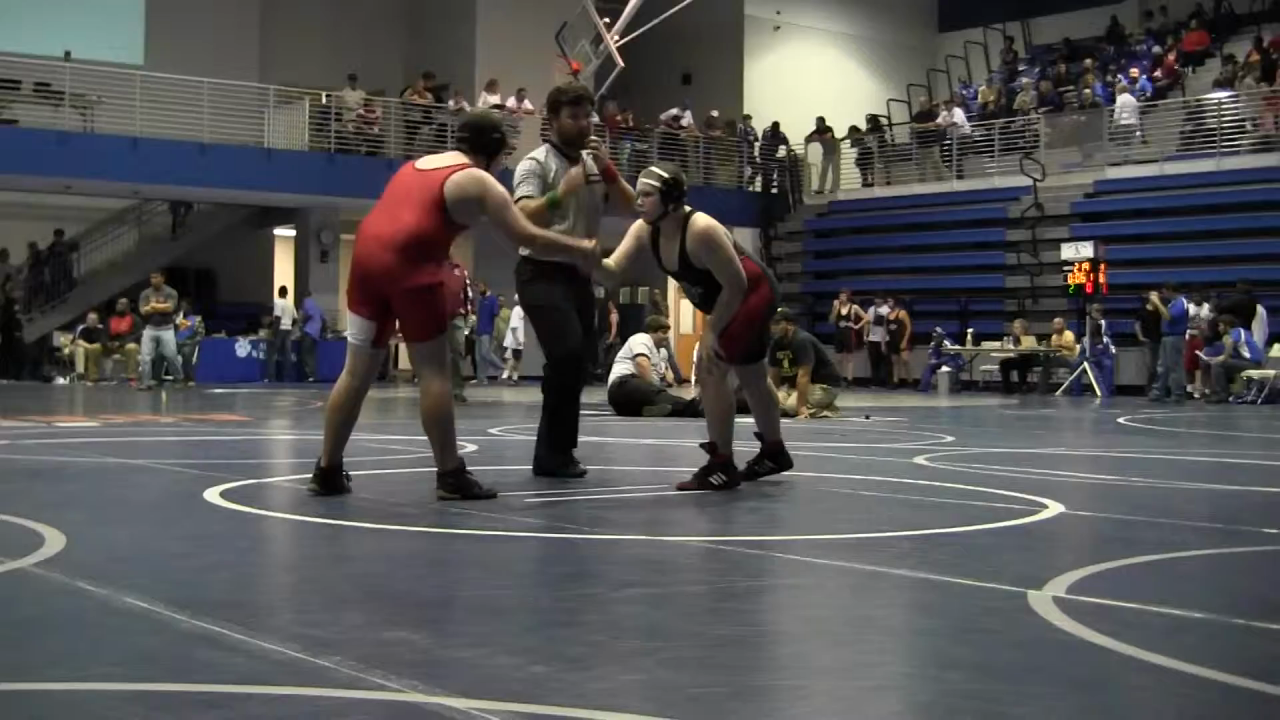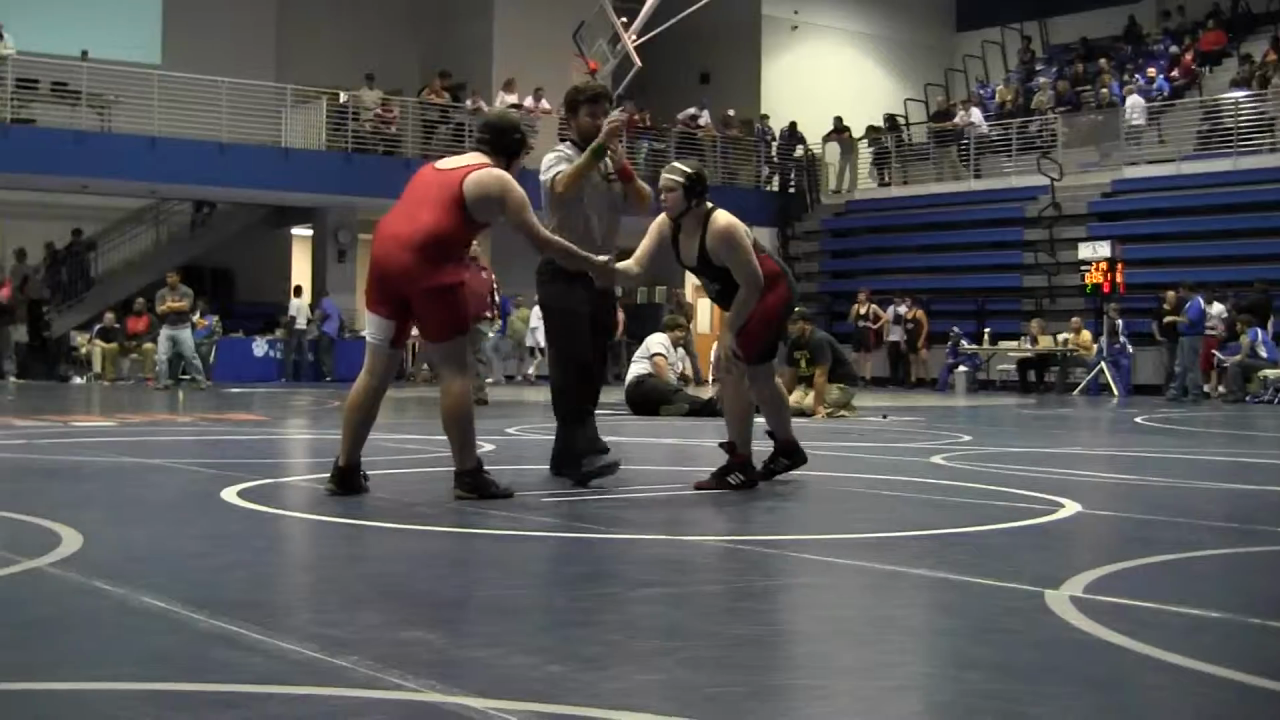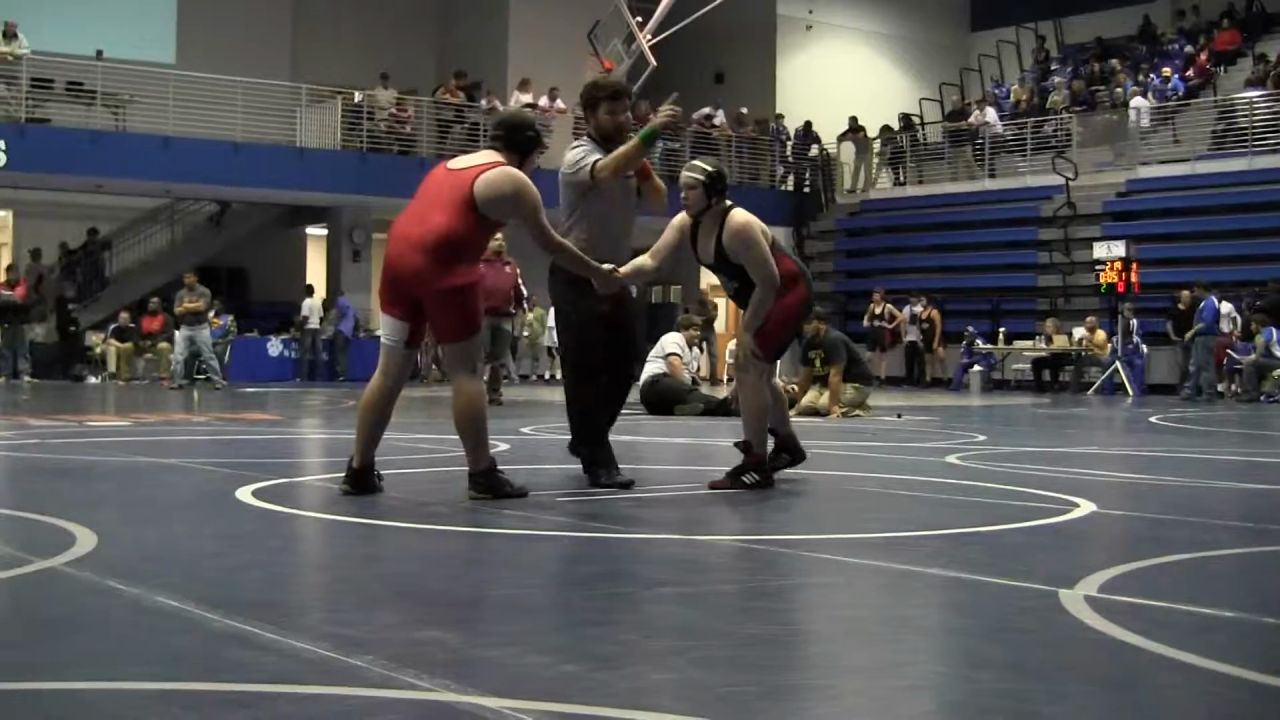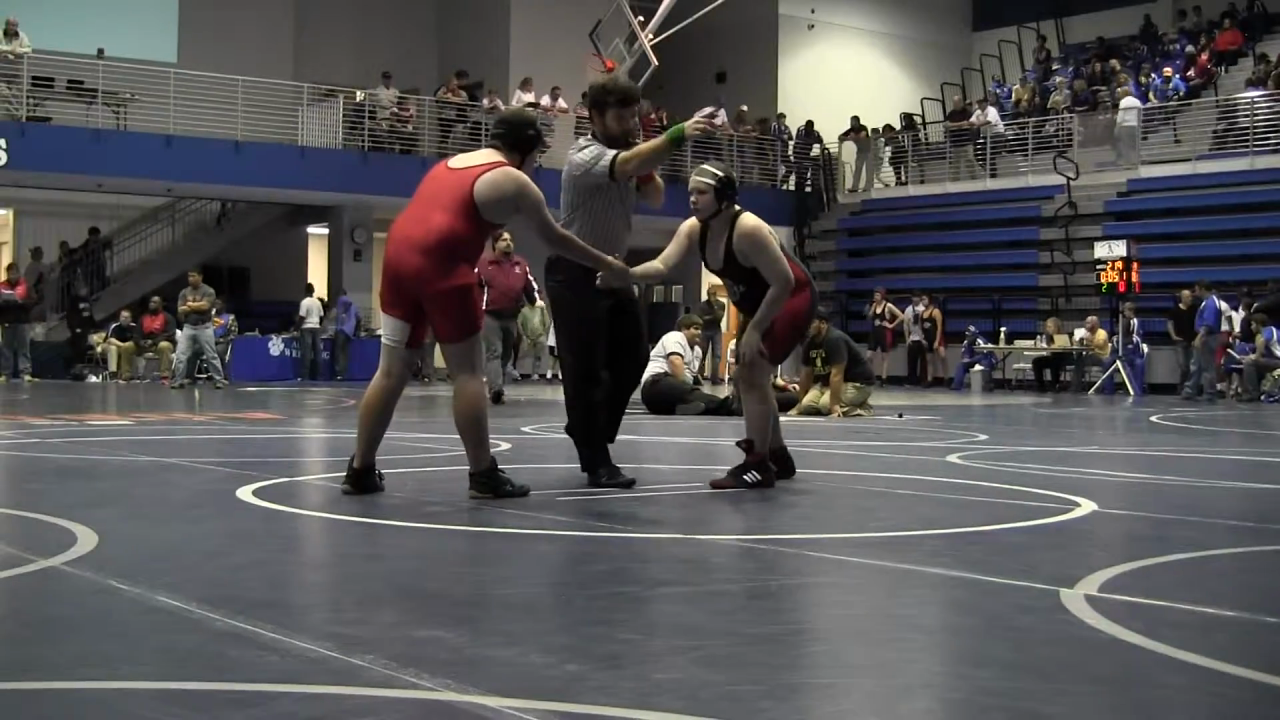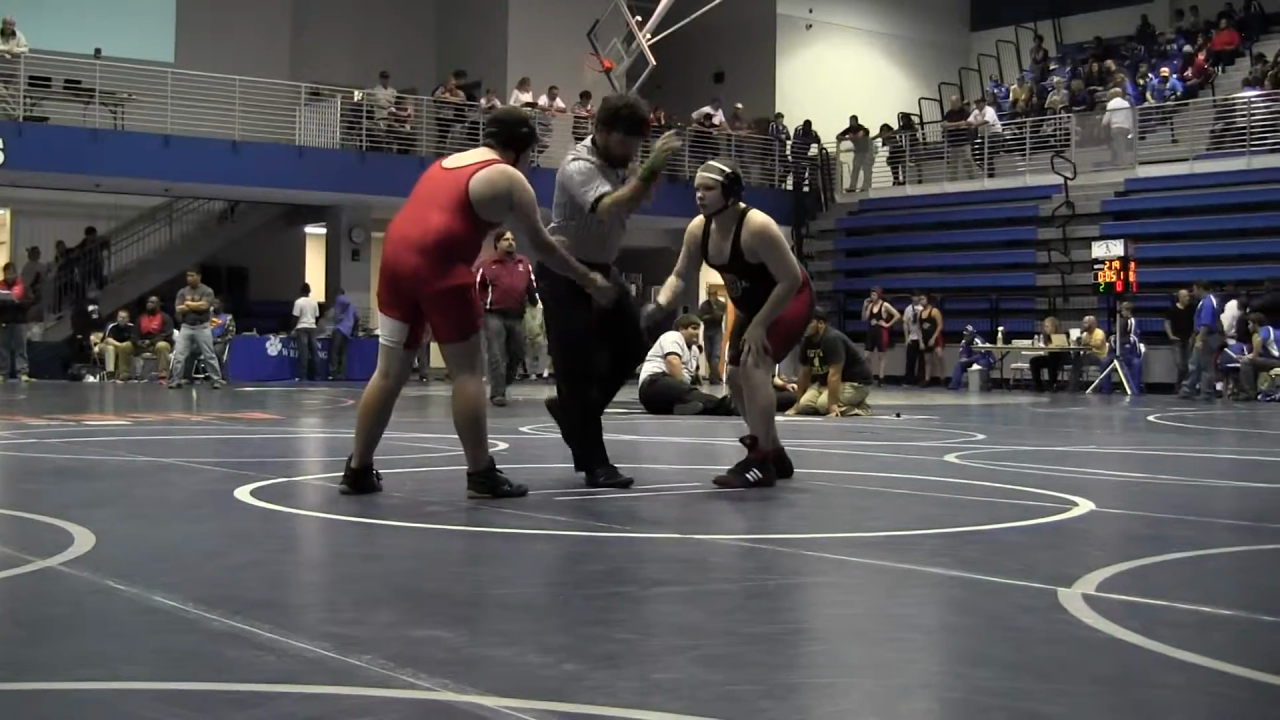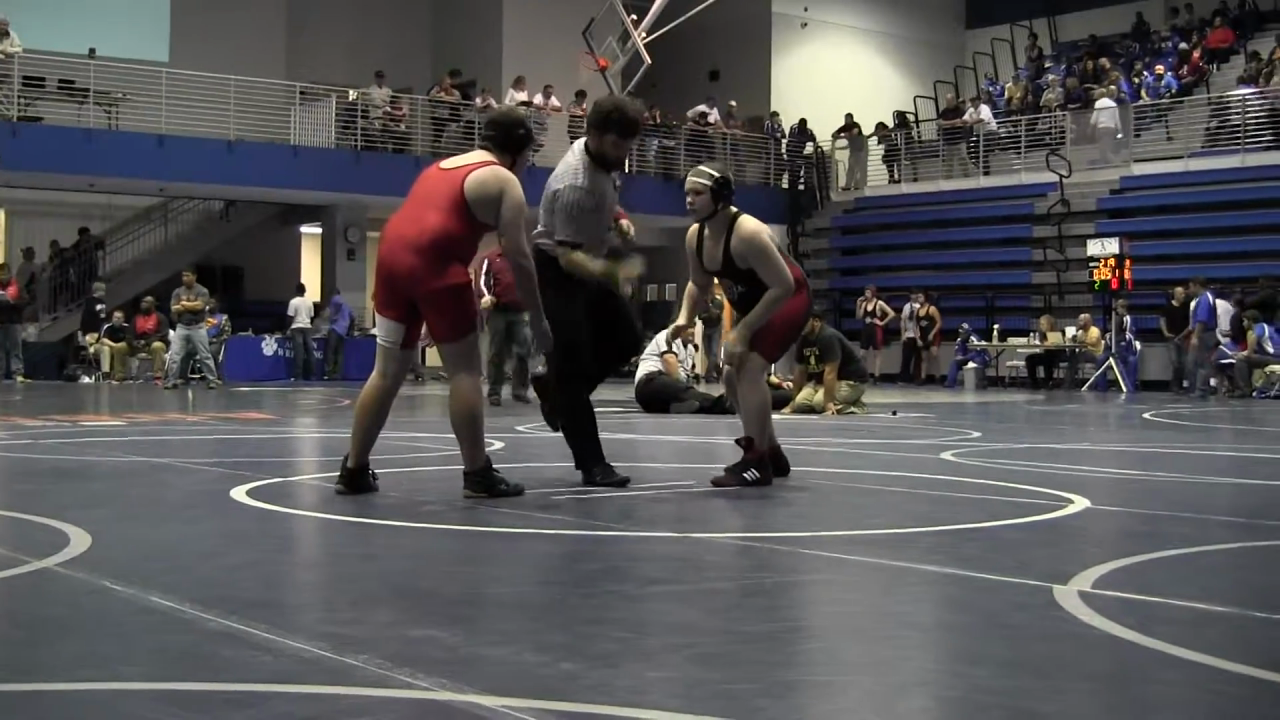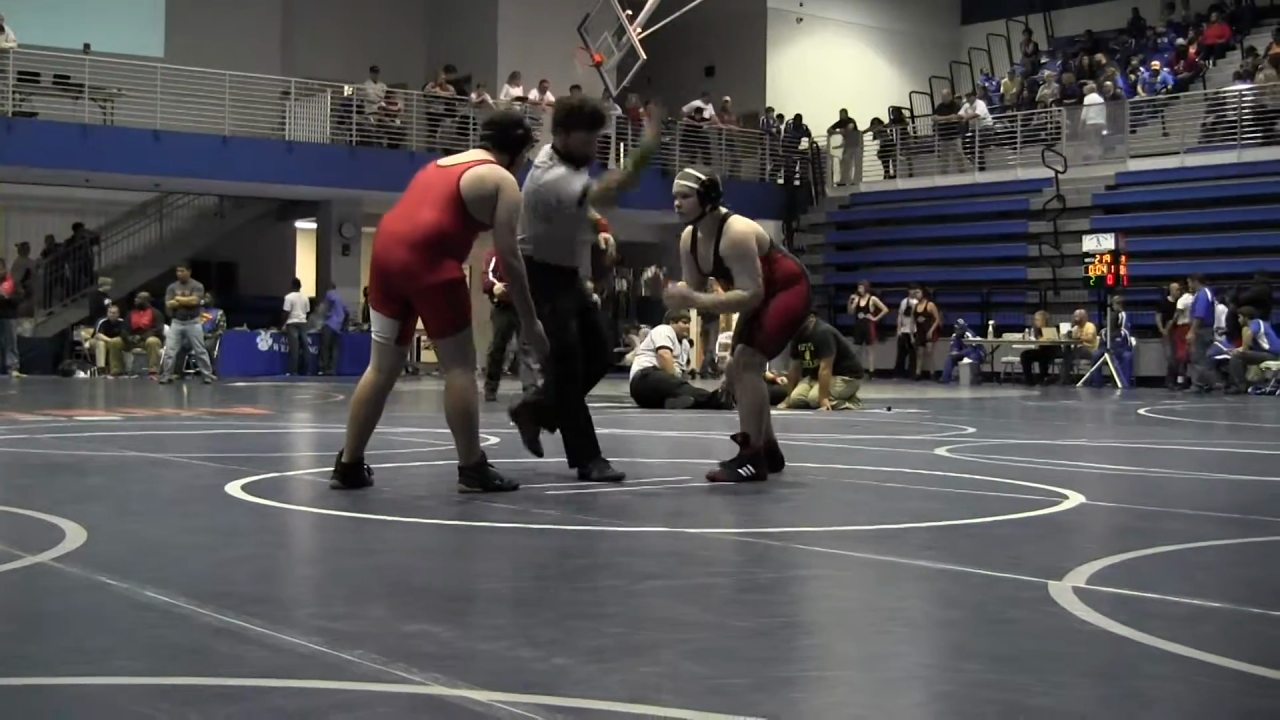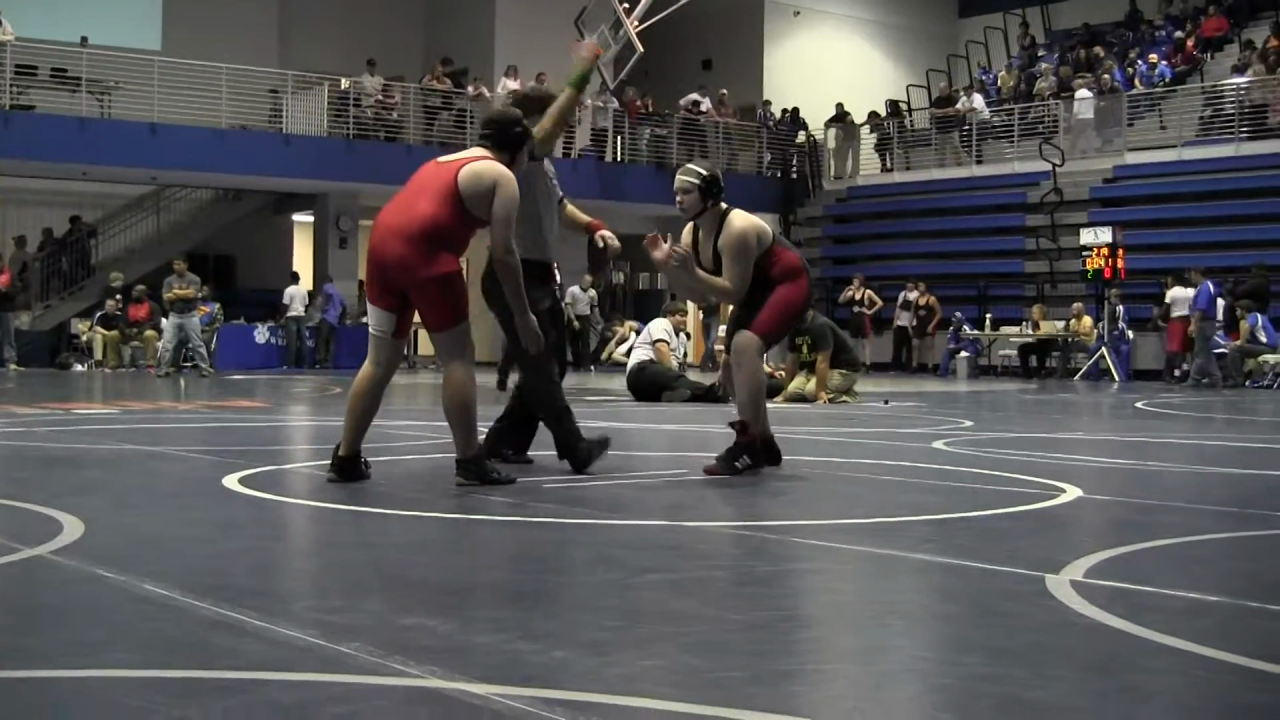
dt=0.2s
person 1, frame 1
left shoulder: (593, 162)
right shoulder: (535, 164)
left elbow: (629, 205)
right elbow: (522, 215)
left wrist: (607, 168)
right wrist: (559, 196)
left hip: (579, 276)
right hip: (542, 274)
left knee: (577, 361)
right knee: (568, 352)
left ankle: (551, 454)
right ankle: (558, 449)
person 1, frame 2
left shoulder: (609, 163)
right shoulder: (557, 160)
left elbow: (644, 204)
right elbow: (564, 187)
left wrist: (623, 167)
right wrist: (600, 146)
left hip: (600, 277)
right hip: (562, 277)
left knee: (593, 369)
right knee: (573, 364)
left ankle: (567, 453)
right ankle: (582, 454)
person 1, frame 3
left shoulder: (623, 155)
right shoulder: (579, 157)
left elbow: (659, 200)
right elbow: (610, 168)
left wrist: (643, 165)
right wrist: (650, 132)
right hip: (576, 277)
left knee: (622, 368)
right knee: (584, 371)
left ankle: (588, 445)
right ankle: (599, 463)
person 1, frame 4
left shoulder: (624, 152)
right shoulder: (586, 157)
left elbow: (655, 198)
right elbow: (632, 164)
left wrist: (648, 175)
right wrist: (678, 135)
right hip: (574, 275)
left knee: (632, 360)
right knee: (584, 370)
left ankle: (591, 432)
right ankle: (597, 464)
person 1, frame 5
left shoulder: (617, 156)
right shoulder: (581, 169)
left elbow: (627, 201)
right elbow: (611, 208)
left wrist: (647, 182)
right wrist: (652, 169)
left hip: (602, 271)
right hip: (564, 276)
left knee: (632, 348)
right knee: (578, 369)
left ankle: (570, 408)
right ankle: (594, 465)
person 1, frame 6
left shoulder: (603, 159)
right shoulder: (573, 183)
right elbow: (571, 256)
left wrist: (621, 220)
right wrist: (612, 274)
left hip: (589, 272)
right hip: (556, 272)
left knee: (627, 339)
right knee: (573, 369)
left ankle: (552, 387)
right ankle: (592, 464)
person 1, frame 7
left shoulder: (569, 161)
right shoulder: (548, 177)
right elbow: (598, 196)
left wrist: (601, 230)
right wrist: (640, 160)
left hip: (566, 275)
right hip: (541, 279)
left knee: (599, 359)
right knee: (567, 371)
left ankle: (532, 408)
right ankle: (588, 459)
person 1, frame 8
left shoulder: (542, 164)
left elbow: (560, 208)
right elbow: (544, 134)
left wrist: (597, 229)
right wrist: (579, 80)
left hip: (542, 276)
right hip: (512, 280)
left knee: (550, 365)
right knee: (542, 363)
left ankle: (504, 441)
right ankle: (573, 447)
person 2, frame 1
left shoulder: (417, 165)
right shoulder: (478, 181)
right elbow: (526, 237)
left wrist: (443, 265)
right wrist: (583, 250)
left hip: (367, 254)
right hip: (408, 265)
left knee: (357, 369)
right knee: (434, 371)
left ankle: (327, 470)
right ankle: (450, 476)
person 2, frame 2
left shoulder: (437, 166)
right shoulder: (499, 181)
right elbow: (541, 241)
right wrist: (594, 263)
left hip: (386, 255)
right hip: (428, 265)
left knee: (376, 370)
right knee: (455, 371)
left ankle: (345, 470)
right ankle: (468, 475)
person 2, frame 3
left shoulder: (451, 164)
right shoulder: (514, 181)
right elbow: (550, 244)
right wrist: (599, 274)
left hip: (400, 256)
right hip: (441, 265)
left knee: (390, 370)
right knee: (467, 372)
left ankle: (359, 471)
right ankle: (482, 476)
person 2, frame 4
left shoulder: (450, 163)
right shoulder: (513, 181)
right elbow: (555, 238)
right wrist: (607, 265)
left hip: (399, 256)
right hip: (441, 266)
left knee: (391, 371)
right knee: (468, 372)
left ankle: (360, 471)
right ankle: (483, 476)
person 2, frame 5
left shoulder: (445, 162)
right shoulder: (508, 177)
right elbow: (542, 244)
right wrist: (591, 283)
left hip: (397, 253)
right hip: (439, 265)
left knee: (389, 370)
right knee: (467, 372)
left ankle: (358, 470)
right ankle: (481, 476)
person 2, frame 6
left shoulder: (443, 166)
right shoulder: (505, 181)
right elbow: (517, 256)
right wrist: (538, 318)
left hip: (393, 256)
right hip: (435, 265)
left knee: (387, 371)
right knee: (465, 370)
left ankle: (354, 470)
right ankle: (477, 474)
person 2, frame 7
left shoulder: (441, 164)
right shoulder: (502, 180)
right elbow: (508, 256)
right wrist: (529, 320)
left hip: (387, 251)
right hip: (428, 260)
left knee: (383, 366)
right knee: (460, 365)
left ankle: (348, 465)
right ankle: (472, 469)
person 2, frame 8
left shoulder: (442, 162)
right shoulder: (501, 177)
right elbow: (502, 252)
right wrist: (523, 314)
left hip: (383, 244)
right hip: (425, 253)
left knee: (380, 360)
right knee: (458, 357)
left ankle: (346, 459)
right ankle: (469, 462)
person 3, frame 1
left shoulder: (701, 230)
right shoulder: (645, 230)
left elbow: (736, 284)
right elbow: (613, 270)
left wrist: (711, 331)
left hip: (752, 294)
right hip: (729, 302)
left knee: (710, 366)
right knee: (751, 377)
left ankle: (722, 466)
right ankle: (774, 453)
person 3, frame 2
left shoulder: (721, 227)
right shoulder: (666, 225)
left elbow: (753, 283)
right elbow: (636, 268)
left wrist: (729, 331)
left hip: (770, 292)
right hip: (746, 300)
left knee: (729, 365)
right knee: (757, 377)
left ankle: (741, 466)
right ankle: (787, 450)
person 3, frame 3
left shoulder: (739, 225)
right shoulder: (686, 223)
left elbow: (769, 282)
right elbow: (652, 261)
left wrist: (746, 330)
right wrist: (617, 275)
left hip: (789, 292)
right hip: (763, 299)
left knee: (749, 367)
right knee: (756, 372)
left ankle: (756, 465)
right ankle: (787, 444)
person 3, frame 4
left shoulder: (749, 229)
right shoulder: (694, 229)
left elbow: (784, 283)
right elbow: (662, 266)
left wrist: (754, 330)
left hip: (792, 298)
right hip: (757, 304)
left knee: (753, 369)
right knee: (747, 377)
left ankle: (757, 464)
right ankle: (777, 456)
person 3, frame 5
left shoulder: (756, 226)
right shoulder: (698, 229)
left elbow: (792, 278)
right elbow: (680, 276)
left wrist: (760, 324)
right wrist: (660, 304)
left hip: (789, 299)
right hip: (751, 304)
left knee: (754, 366)
right knee: (737, 378)
left ankle: (760, 462)
right ankle: (775, 457)
person 3, frame 6
left shoulder: (747, 233)
right shoulder: (695, 235)
left elbow: (784, 285)
right elbow: (699, 285)
left wrist: (744, 328)
right wrist: (683, 318)
left hip: (787, 299)
right hip: (755, 302)
left knee: (749, 366)
right knee: (734, 378)
left ankle: (757, 461)
right ankle: (772, 455)
person 3, frame 7
left shoulder: (736, 234)
right shoulder: (689, 237)
left elbow: (750, 296)
right elbow: (693, 288)
left wrist: (695, 300)
right wrist: (671, 291)
left hip: (788, 292)
right hip: (761, 300)
left knee: (747, 363)
right knee: (737, 372)
left ankle: (752, 457)
right ankle: (768, 451)
person 3, frame 8
left shoulder: (737, 228)
right shoulder: (691, 233)
left elbow: (732, 292)
right elbow: (698, 295)
left wrist: (691, 272)
right wrist: (666, 266)
left hip: (788, 284)
right hip: (756, 291)
left knee: (743, 346)
right knee: (730, 370)
left ankle: (748, 445)
right ankle: (762, 443)
